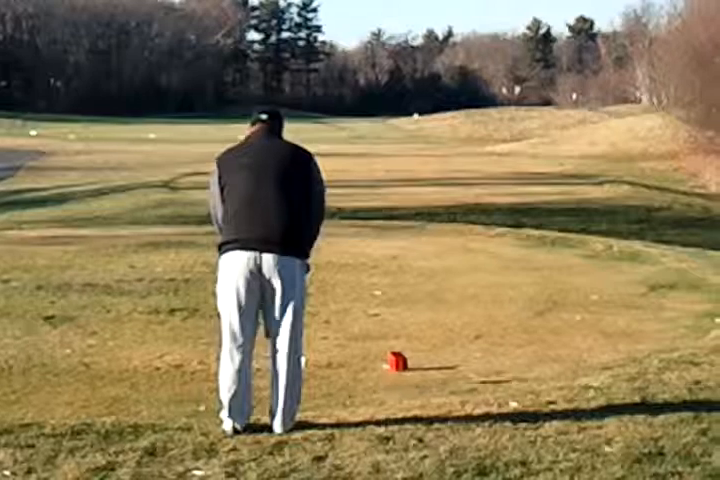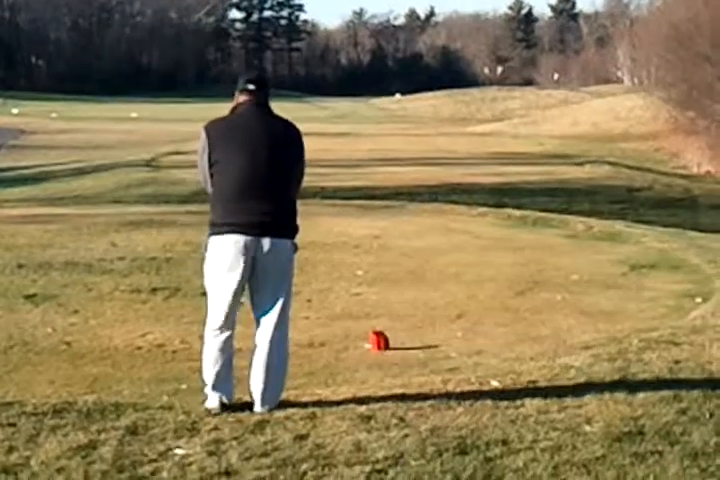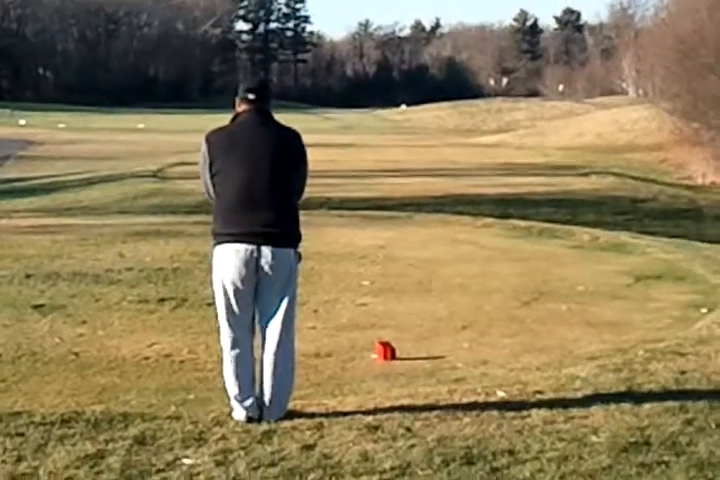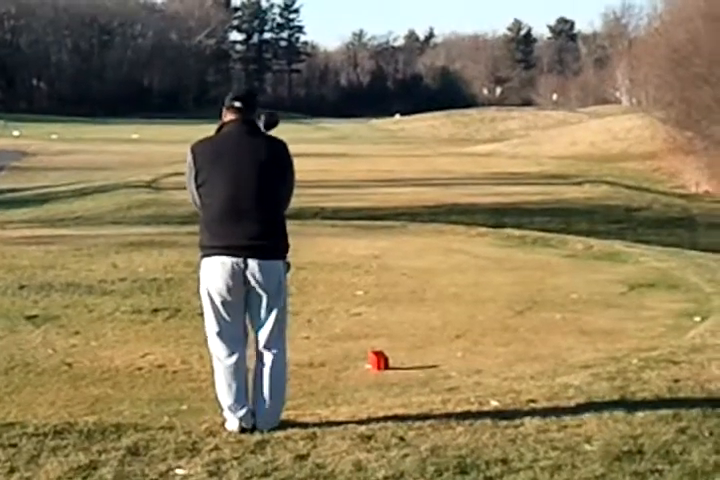
dt=0.5s
person 1, frame 1
left shoulder: (226, 160)
right shoulder: (301, 158)
left elbow: (218, 217)
right elbow: (315, 213)
left hip: (237, 254)
right hip: (285, 257)
left knee: (235, 342)
right knee: (287, 343)
left ankle: (234, 418)
right ankle: (283, 419)
person 1, frame 2
left shoulder: (214, 130)
right shoulder: (289, 133)
left elbow: (209, 183)
left hip: (229, 234)
right hip: (277, 236)
left knee: (220, 322)
right knee: (271, 322)
left ankle: (218, 396)
right ankle: (265, 398)
person 1, frame 3
left shoulder: (215, 141)
right shoulder: (291, 140)
left elbow: (211, 192)
right elbow: (297, 191)
left hip: (232, 245)
right hip: (279, 246)
left knee: (236, 334)
right knee: (277, 332)
left ankle: (244, 406)
right ankle: (273, 407)
person 1, frame 4
left shoulder: (200, 151)
right shoulder: (276, 150)
left elbow: (198, 201)
right elbow: (284, 199)
left hip: (219, 257)
right hip: (267, 257)
left knee: (227, 343)
right knee: (270, 343)
left ankle: (238, 417)
right ankle: (266, 418)
